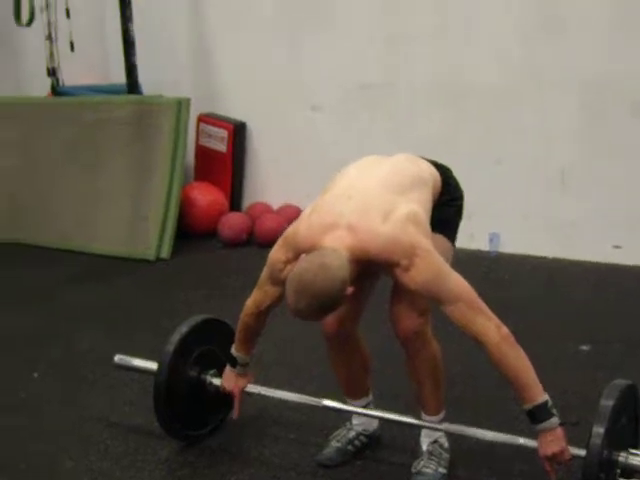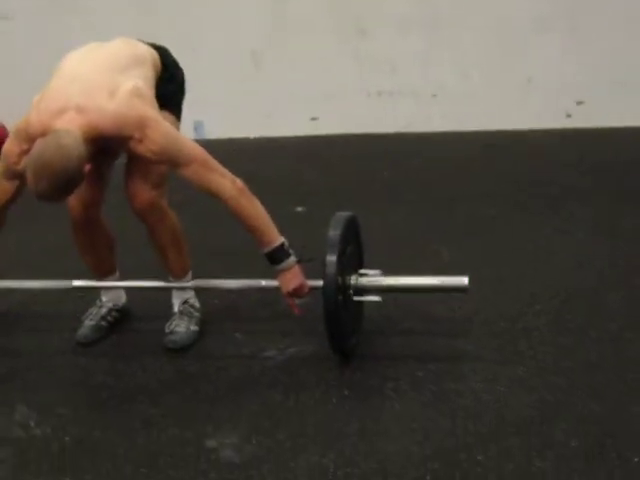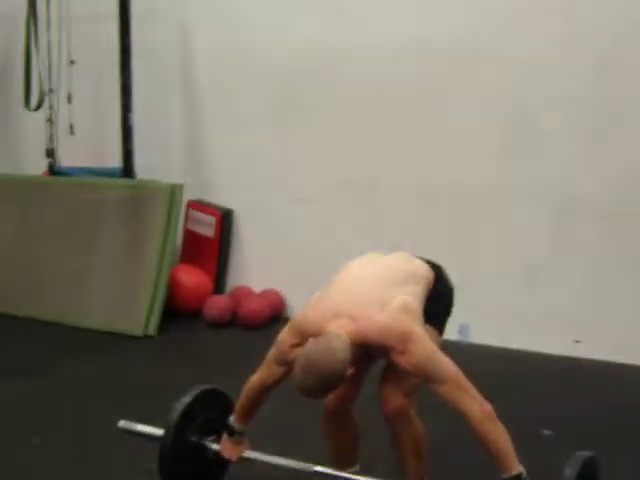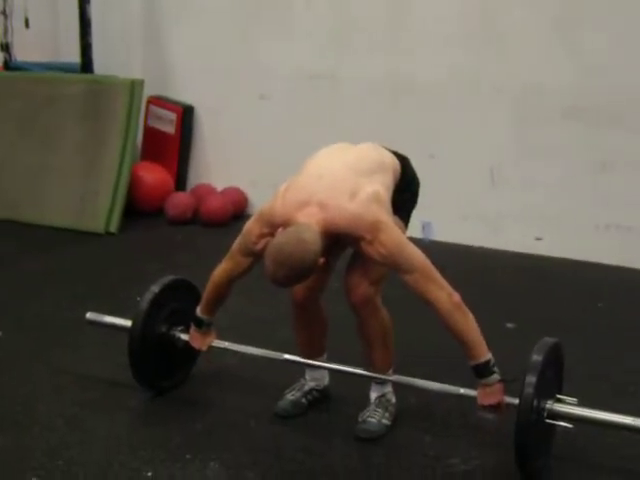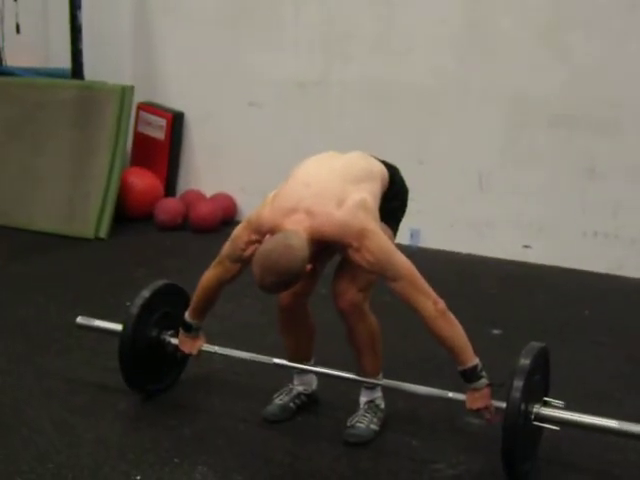
dt=1s
person 1, frame 1
left shoulder: (406, 254)
right shoulder: (294, 246)
left elbow: (491, 330)
right elbow: (257, 305)
left wrist: (544, 420)
right wrist: (238, 365)
left knee: (409, 325)
right knee: (335, 327)
left ankle: (434, 435)
right ankle: (362, 422)
person 1, frame 2
left shoulder: (136, 126)
right shoulder: (28, 137)
left elbow: (228, 185)
left wrist: (283, 261)
left knee: (144, 198)
right knee: (80, 209)
left ankle: (185, 298)
right ankle: (111, 298)
person 1, frame 3
left shoulder: (403, 342)
right shoulder: (301, 332)
left elbow: (478, 408)
right elbow: (261, 380)
right wrist: (234, 433)
left hip: (428, 289)
left knee: (395, 404)
right knee: (335, 404)
person 1, frame 4
left shoulder: (371, 228)
right shoulder: (270, 220)
left elbow: (446, 297)
right elbow: (227, 270)
left wrist: (487, 373)
right wrist: (202, 323)
left knee: (360, 291)
right knee: (302, 295)
left ankle: (383, 392)
right ankle: (315, 379)
person 1, frame 5
left shoulder: (359, 238)
right shoulder: (258, 228)
left elbow: (431, 305)
right elbow: (215, 275)
left wrist: (475, 378)
right wrist: (191, 327)
left hip: (384, 188)
left knee: (349, 298)
right knee: (289, 300)
left ankle: (372, 398)
right ankle: (303, 384)
